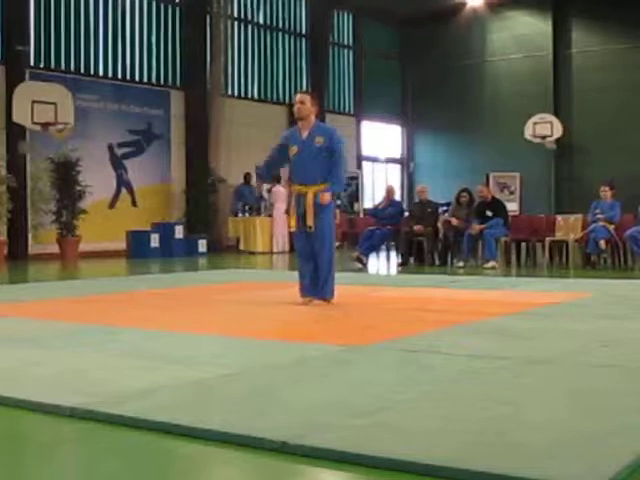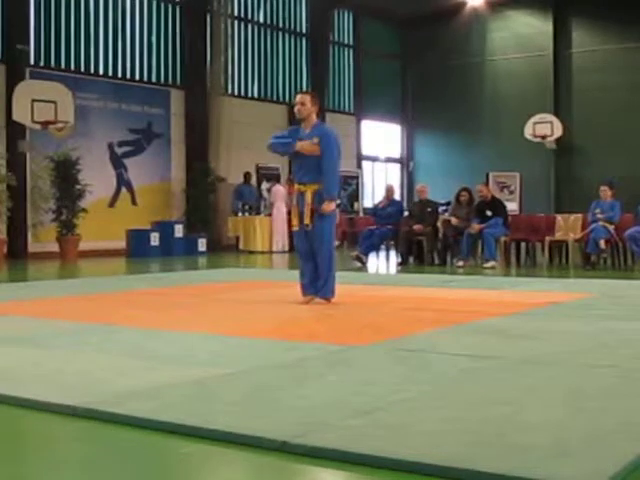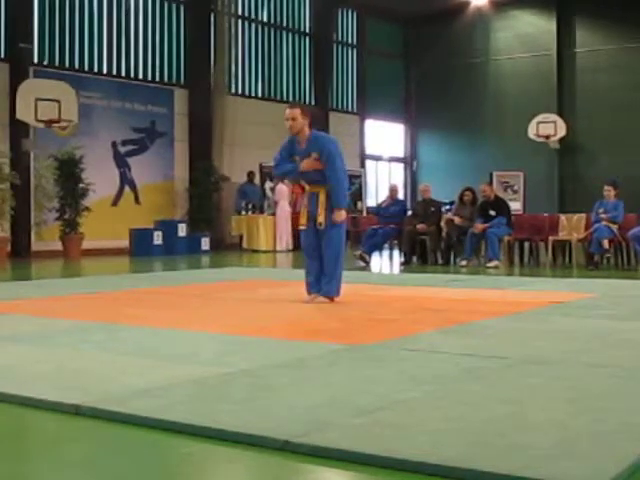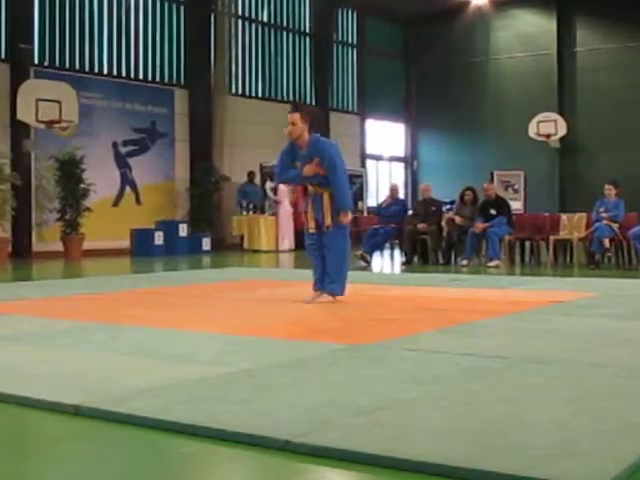
dt=0.4s
person 1, frame 1
left shoulder: (329, 134)
right shoulder: (290, 137)
left elbow: (339, 165)
right elbow: (274, 160)
left wrist: (331, 191)
right wrist: (260, 177)
left hip: (320, 198)
right hip: (297, 198)
left knee: (323, 247)
right knee: (303, 248)
left ankle: (324, 293)
right ankle: (309, 291)
person 1, frame 2
left shoulder: (327, 134)
right shoulder: (293, 133)
left elbow: (331, 169)
right elbow: (273, 143)
left wrist: (330, 199)
right wrist: (297, 146)
left hip: (320, 197)
right hip: (300, 197)
left knee: (323, 246)
right knee: (303, 247)
left ankle: (325, 292)
right ankle: (310, 290)
person 1, frame 3
left shoulder: (325, 143)
right shoulder: (290, 144)
left elbow: (337, 176)
right elbow: (278, 170)
left wrist: (340, 207)
right wrist: (300, 167)
left hip: (330, 197)
right hip: (311, 196)
left knee: (332, 245)
right knee: (309, 245)
left ankle: (328, 291)
right ankle: (314, 288)
person 1, frame 4
left shoulder: (325, 147)
right shoulder: (290, 150)
left elbow: (340, 180)
right elbow: (280, 175)
left wrist: (345, 210)
right wrist: (303, 172)
left hip: (334, 198)
right hip: (315, 199)
left knee: (335, 243)
right knee: (314, 243)
left ankle: (332, 289)
right ankle: (320, 287)
